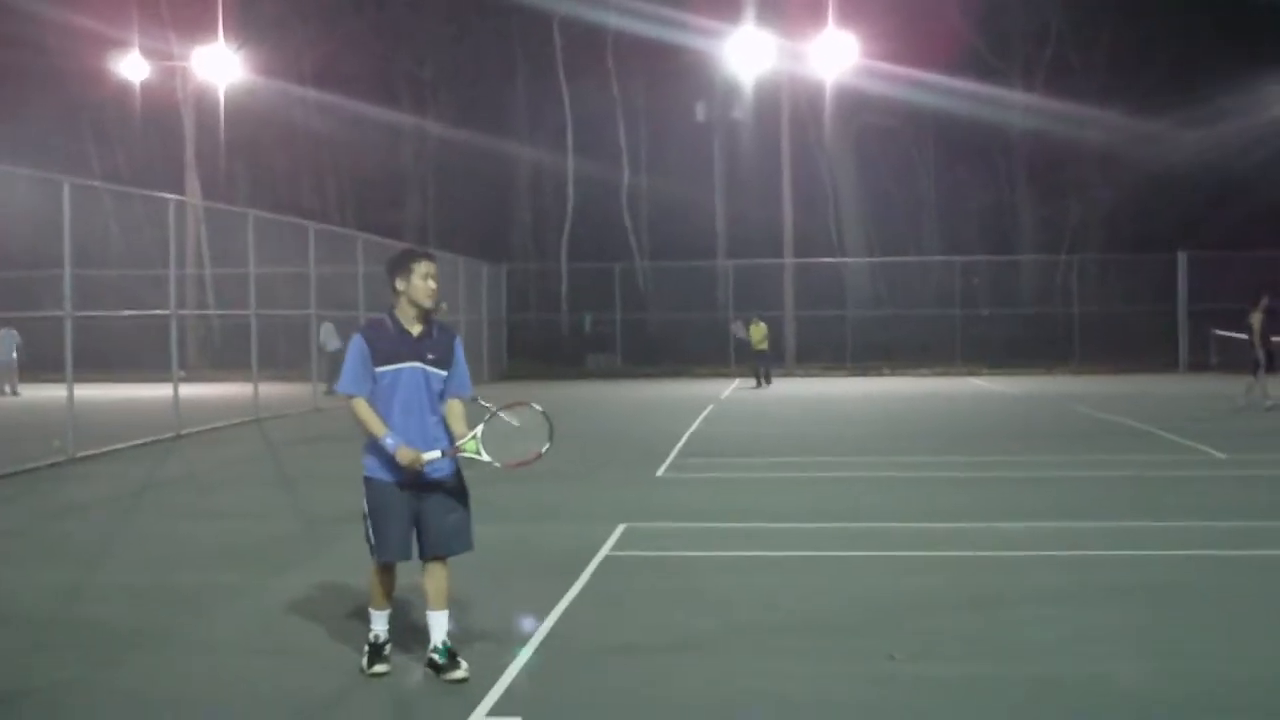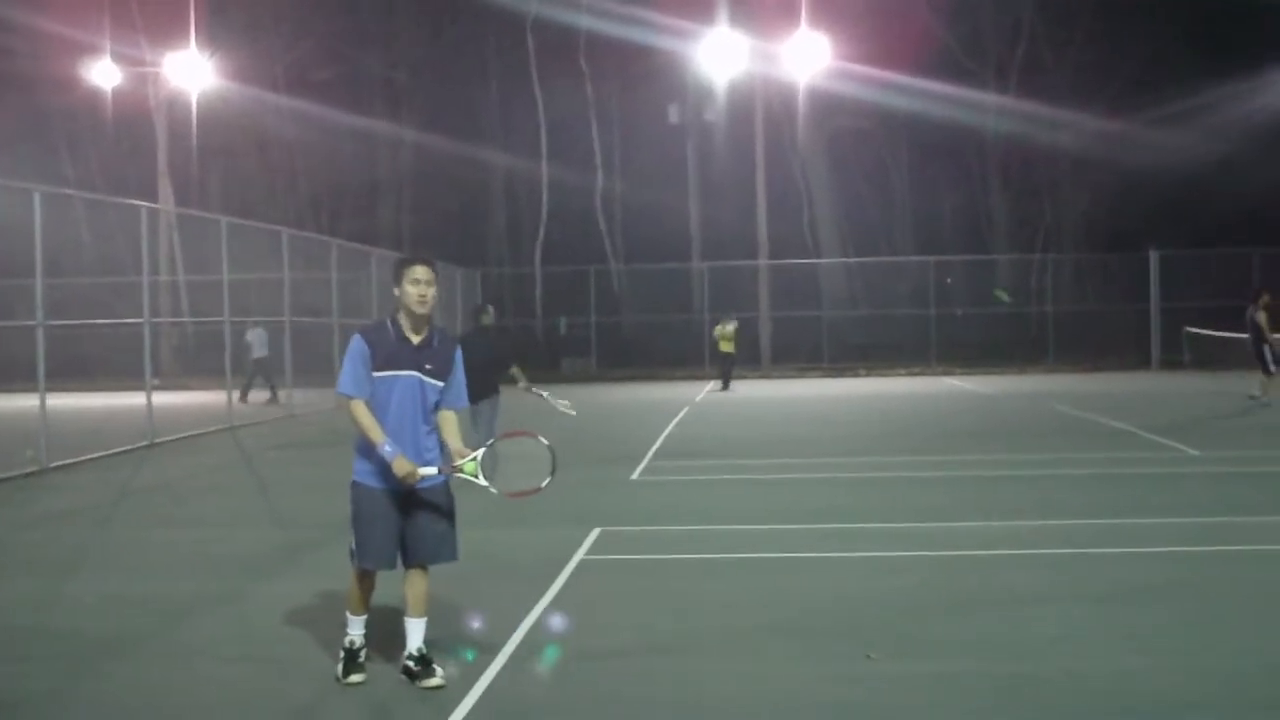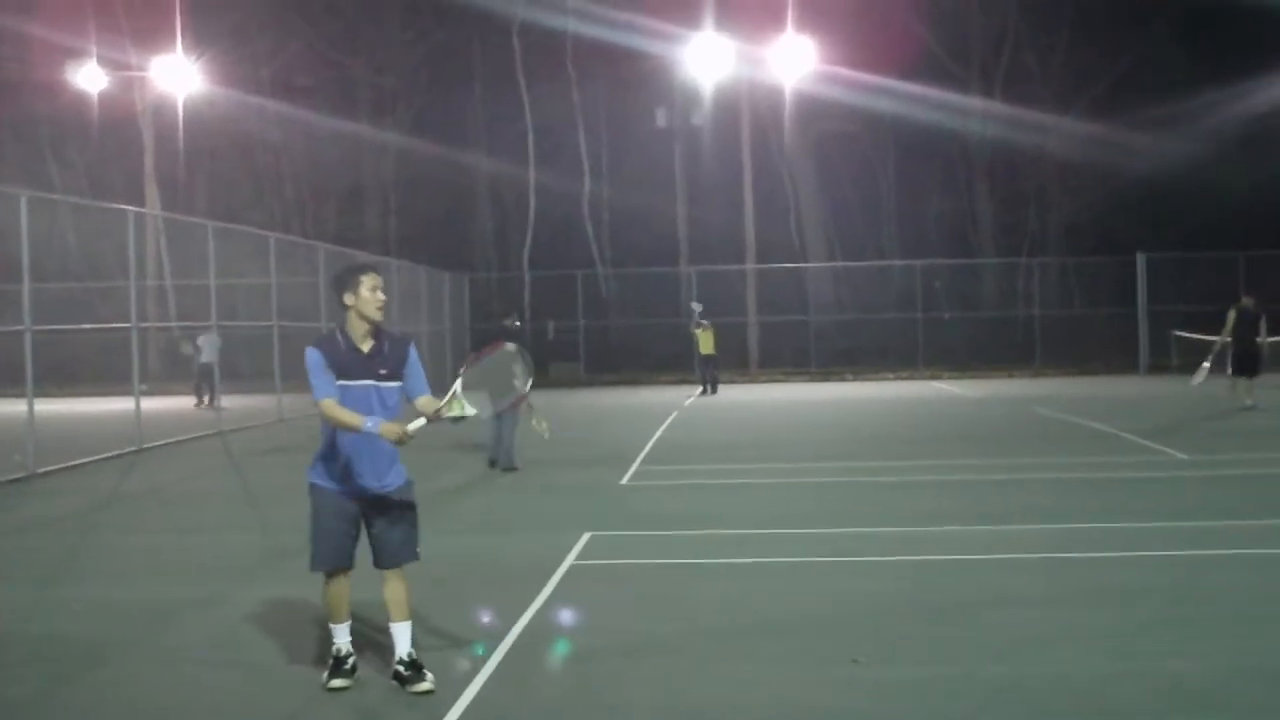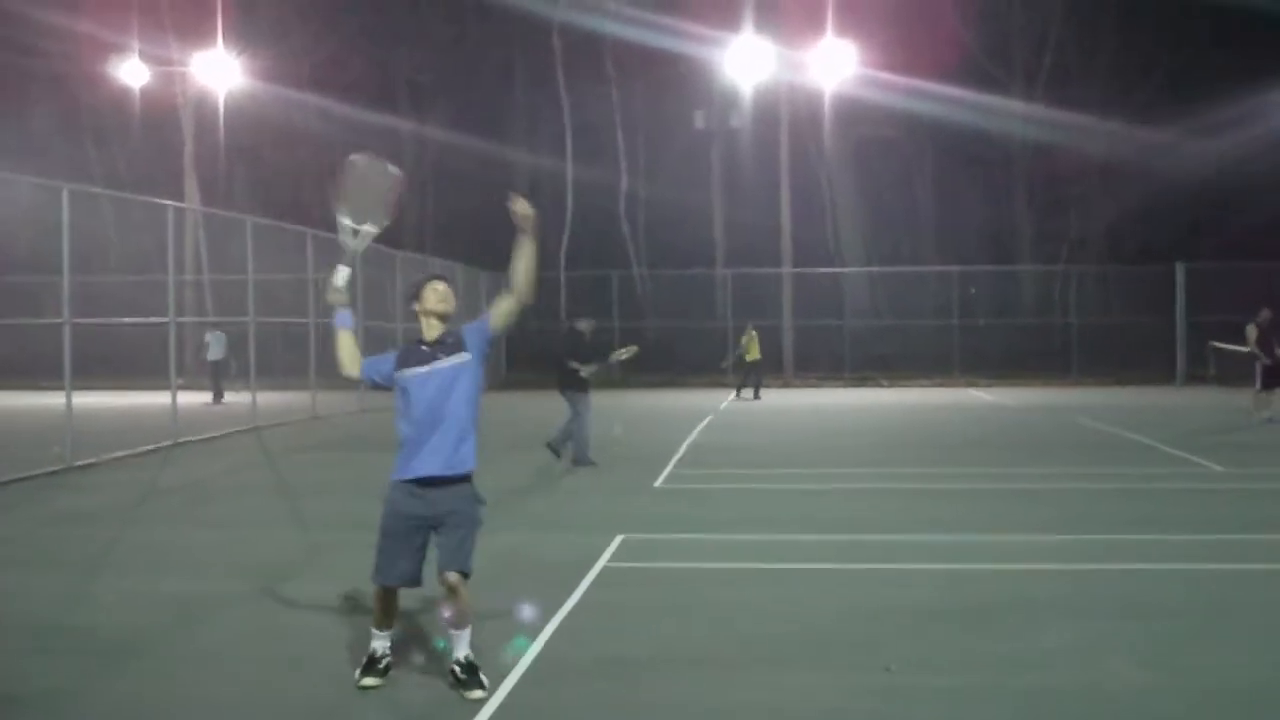
dt=1s
person 1, frame 1
left shoulder: (447, 339)
right shoulder: (368, 337)
left elbow: (452, 398)
right elbow: (357, 400)
left wrist: (462, 433)
right wrist: (393, 444)
left hip: (439, 468)
right hip: (387, 469)
left knee: (437, 555)
right knee: (386, 557)
left ankle: (439, 646)
right ankle: (378, 636)
person 1, frame 2
left shoulder: (447, 348)
right shoulder: (368, 341)
left elbow: (446, 409)
right elbow: (356, 403)
left wrist: (456, 447)
right wrist: (391, 454)
left hip: (428, 476)
right hip: (375, 476)
left knee: (419, 563)
right knee: (367, 565)
left ankle: (415, 652)
right ankle: (354, 642)
person 1, frame 3
left shoulder: (401, 350)
right shoulder: (321, 352)
left elbow: (423, 400)
right elbow: (330, 409)
right wrist: (376, 427)
left hip: (389, 482)
right hip: (335, 482)
left knee: (395, 567)
right knee: (335, 569)
left ankle: (404, 657)
right ankle: (342, 651)
person 1, frame 4
left shoulder: (469, 341)
right shoulder: (399, 359)
left elbow: (517, 296)
right elbow: (351, 366)
left wrist: (524, 234)
right wrist: (342, 313)
left hip: (454, 487)
right hip: (408, 487)
left knee: (454, 580)
right knee: (389, 583)
left ankle: (463, 660)
right ankle: (380, 650)
